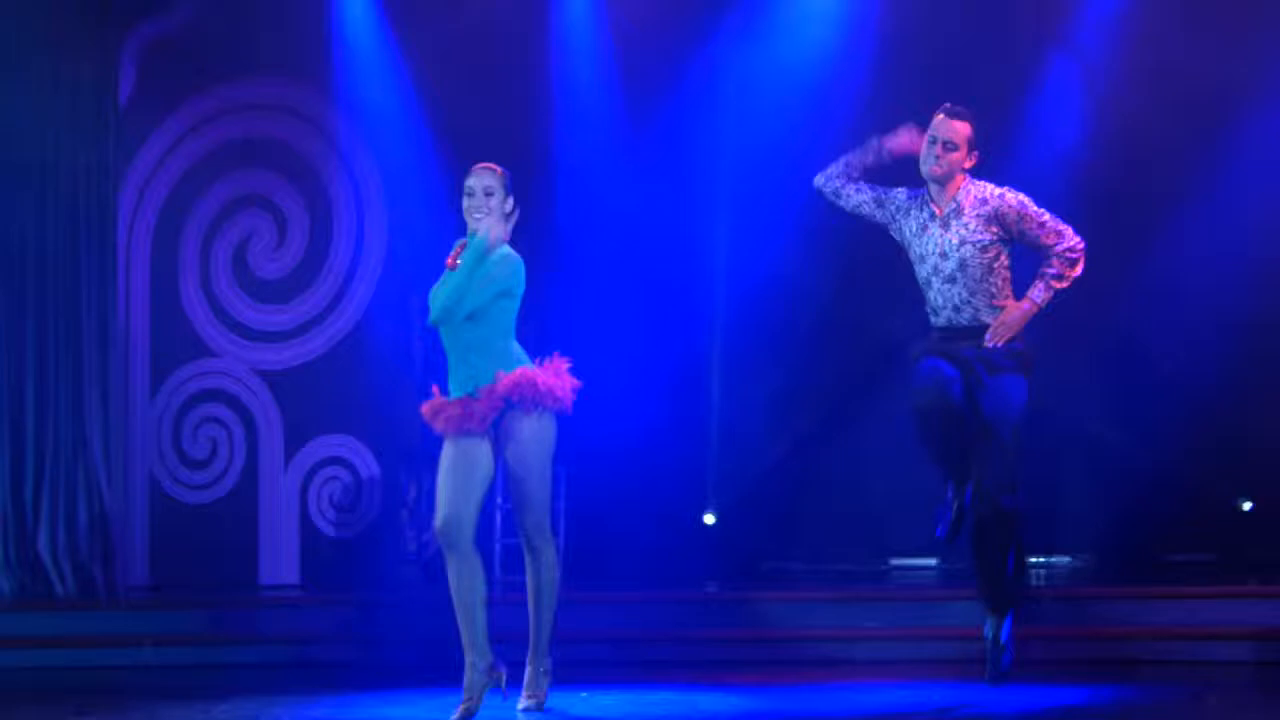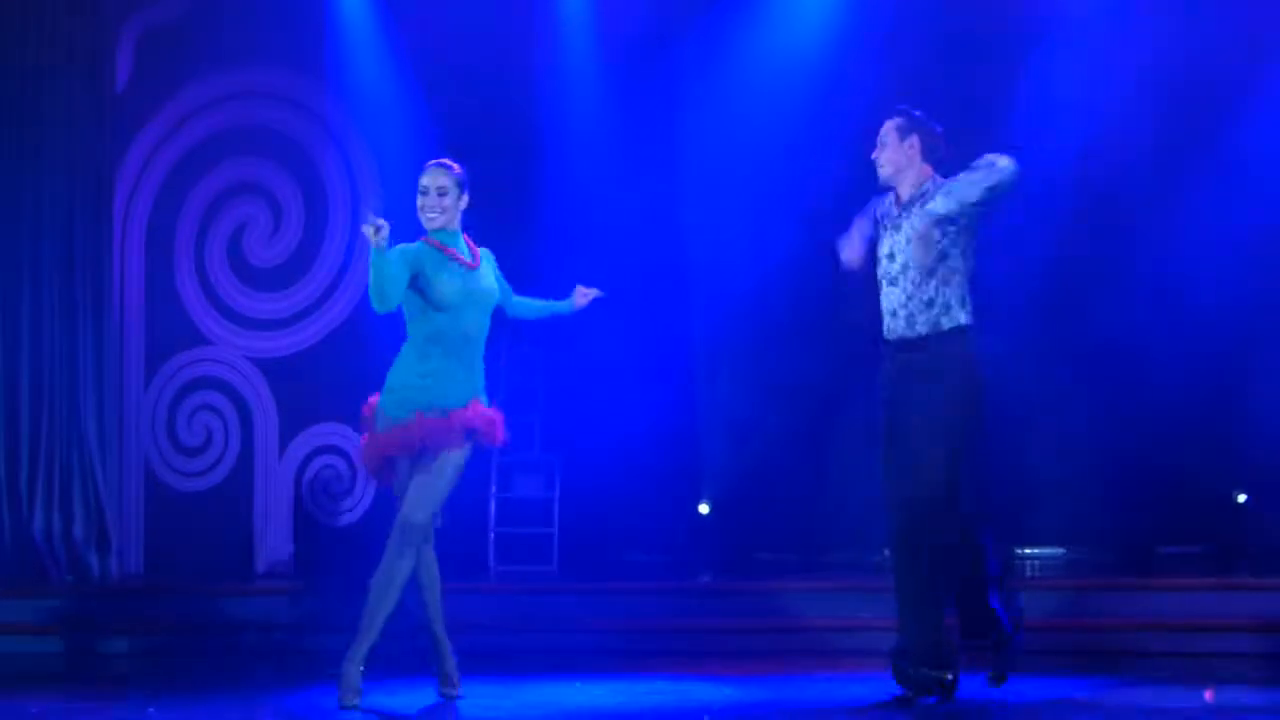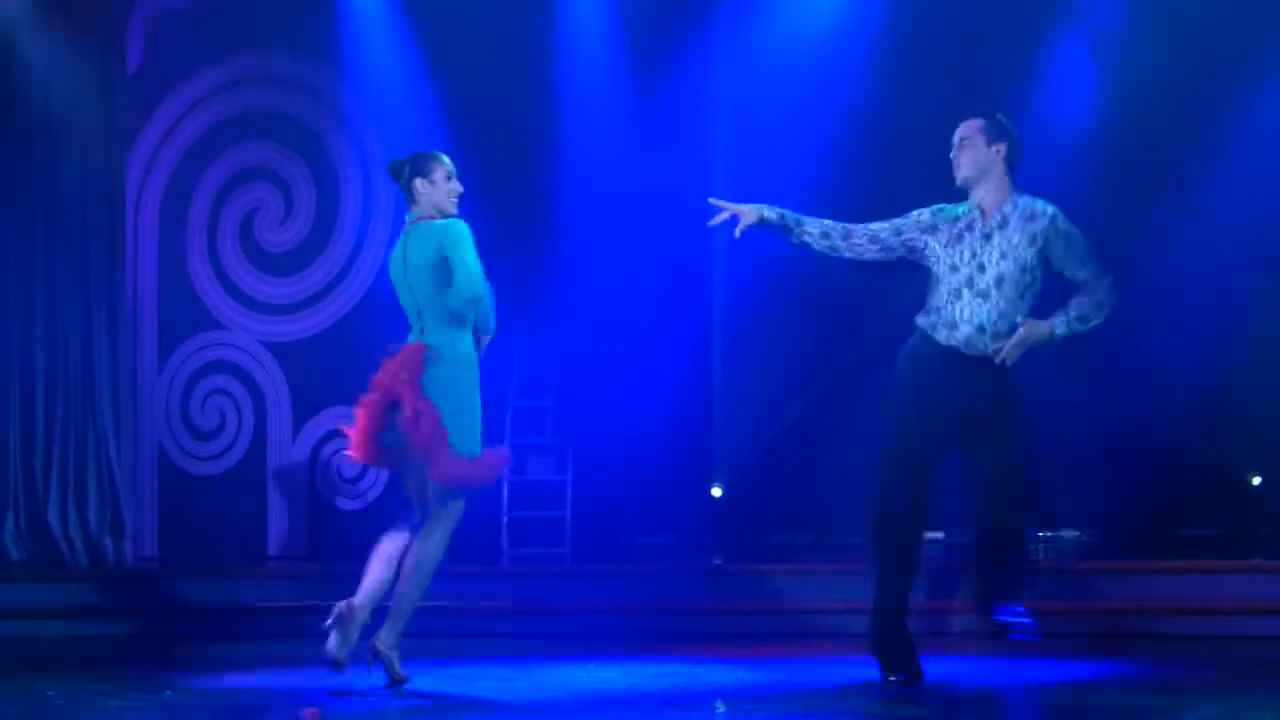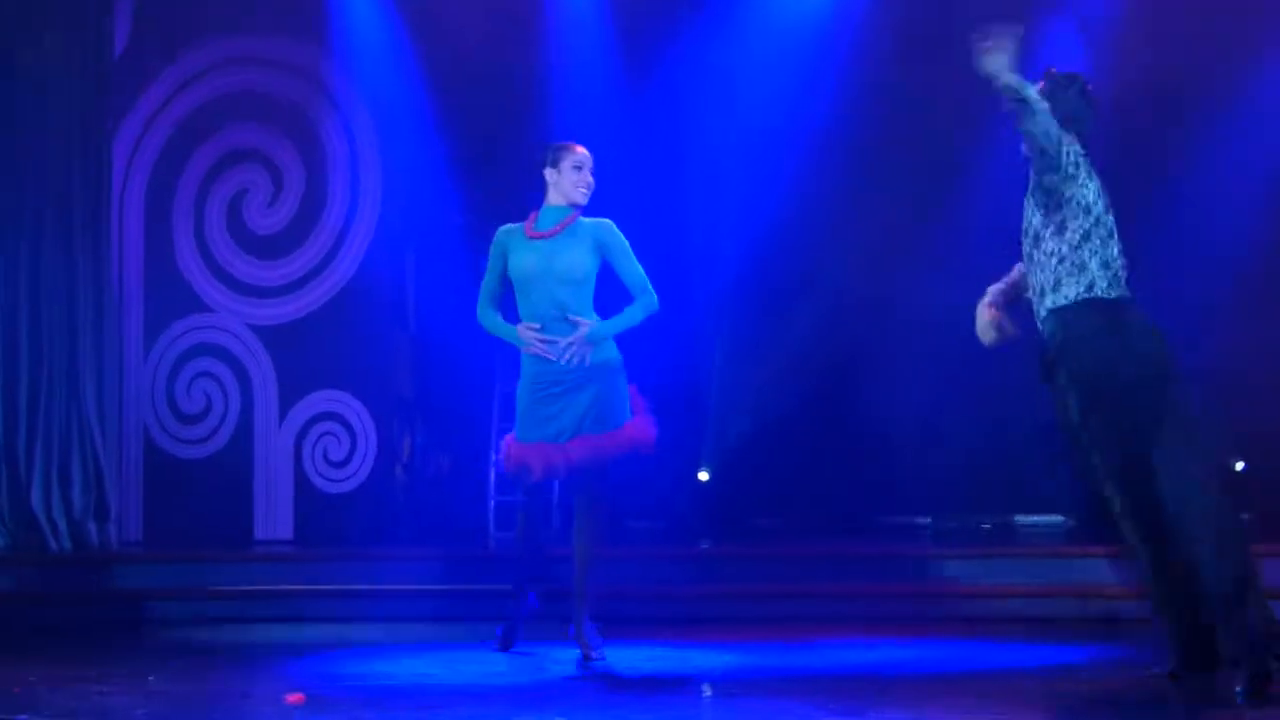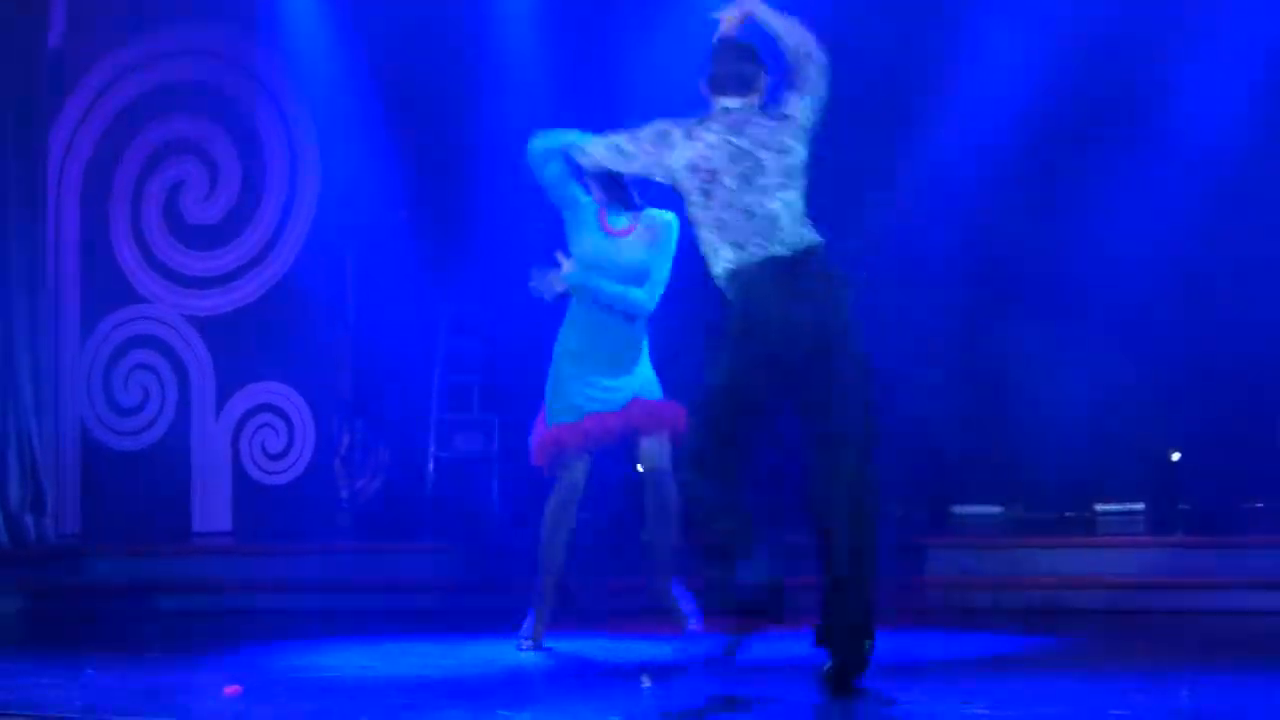
dt=0.7s
person 1, frame 1
left shoulder: (999, 203)
right shoulder: (902, 208)
left elbow: (1070, 248)
right elbow: (828, 184)
left wrist: (1030, 304)
right wrist: (884, 146)
left hip: (996, 349)
right hip: (943, 347)
left knee: (997, 478)
right knee: (935, 393)
left ankle: (1000, 605)
right ankle: (958, 487)
person 1, frame 2
left shoulder: (948, 196)
right shoulder: (894, 204)
left elbow: (1000, 168)
left wrist: (941, 191)
right wrist: (860, 232)
left hip: (945, 365)
right hip: (902, 369)
left knee: (943, 503)
right knee: (909, 511)
left ankle: (988, 620)
right ankle: (928, 661)
person 1, frame 3
left shoulder: (1042, 223)
right shoulder: (936, 223)
left elbow: (1095, 292)
right elbow: (853, 241)
left wrist: (1047, 328)
right wrist: (772, 218)
left hip: (987, 387)
right hip: (923, 377)
left knee: (1003, 509)
right knee: (897, 509)
left ankle: (998, 599)
right ankle: (893, 647)
person 1, frame 4
left shoulder: (1058, 159)
right shoulder: (1060, 184)
left elbow: (1038, 125)
right elbow: (1036, 271)
left wrist: (1010, 81)
right wrist: (993, 297)
left hip: (1096, 348)
right hip: (1119, 344)
left knee: (1140, 506)
right knee: (1186, 493)
left ankle: (1200, 650)
person 1, frame 5
left shoulder: (676, 140)
right shoulder: (784, 128)
left elbow: (591, 151)
right elbow: (813, 69)
left hip: (760, 311)
right hip: (817, 293)
left knee: (716, 455)
right knee: (842, 473)
left ankle: (751, 570)
right ankle: (847, 646)
person 2, frame 1
left shoulder: (505, 261)
right shoulder: (459, 257)
left elbow: (447, 318)
right elbow: (442, 320)
left hip: (517, 401)
right hip: (468, 408)
left knee: (535, 535)
right knee: (452, 531)
left ankle: (538, 667)
right ankle: (478, 666)
person 2, frame 2
left shoulder: (483, 260)
right shoulder: (405, 257)
left elbow: (509, 304)
right elbow: (384, 302)
left wrist: (566, 305)
right wrist: (376, 252)
left hip: (459, 410)
right hip: (405, 404)
left knee: (410, 530)
right knee: (414, 533)
left ankle: (355, 659)
right ankle: (440, 648)
person 2, frame 3
left shoulder: (402, 251)
right shoulder: (454, 232)
right elbow: (473, 286)
right wrist: (484, 325)
left hip: (406, 385)
right hip: (445, 386)
left knee: (417, 520)
right knee: (442, 518)
left ankle: (357, 609)
right ankle: (389, 636)
person 2, frame 4
left shoulder: (599, 232)
right shoulder: (508, 237)
left elbow: (647, 301)
right elbow: (484, 310)
left wrist: (598, 332)
right wrist: (515, 333)
left hip: (596, 376)
right hip: (539, 381)
left knee: (587, 496)
right knee: (534, 495)
left ankle: (582, 616)
right ankle: (522, 596)
person 2, frame 5
left shoulder: (661, 224)
right shoulder: (578, 210)
left elbow: (647, 302)
right elbow: (539, 152)
left wrist: (579, 279)
left hip: (631, 369)
right hip: (577, 368)
left knee: (659, 469)
right knee: (569, 487)
left ankle: (667, 577)
right ankle: (542, 607)
